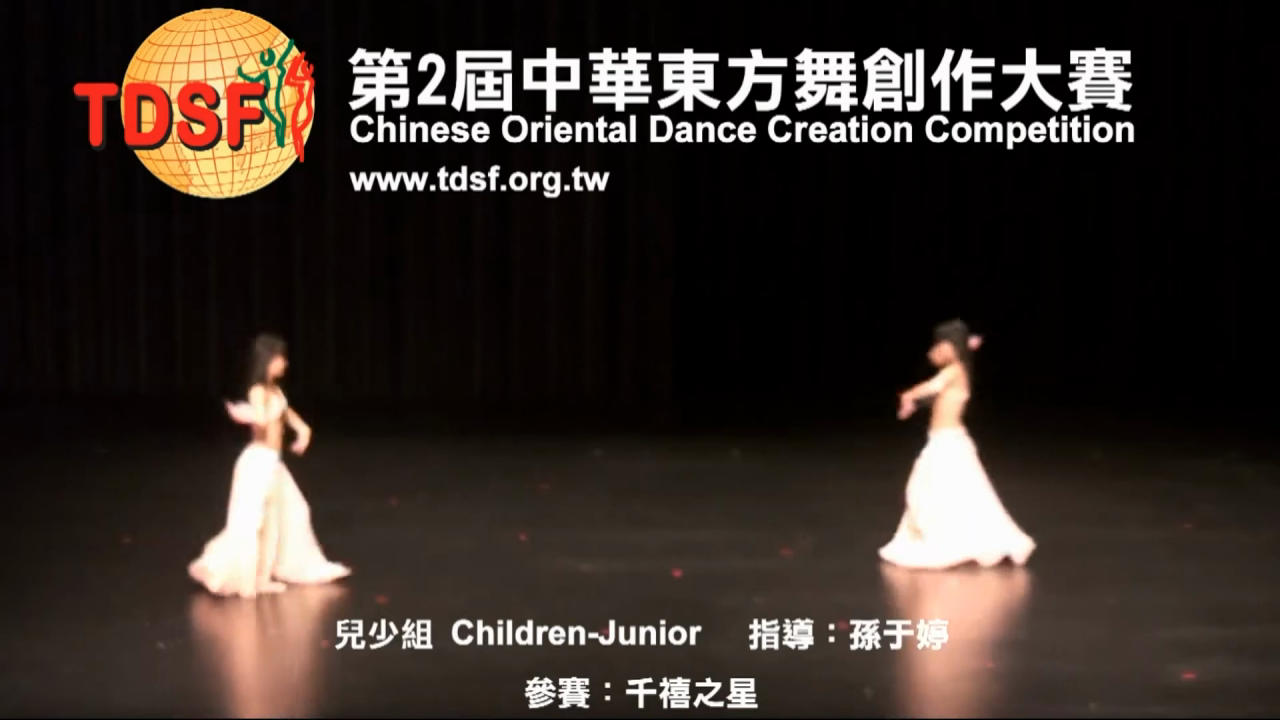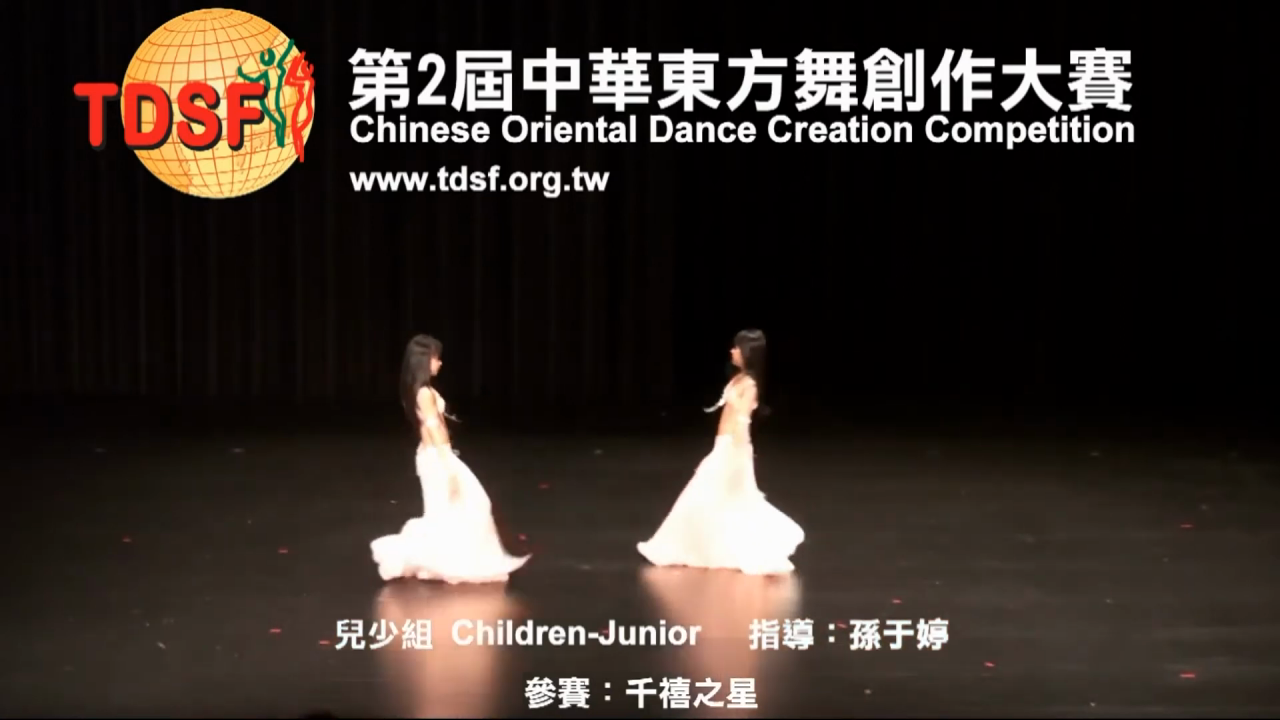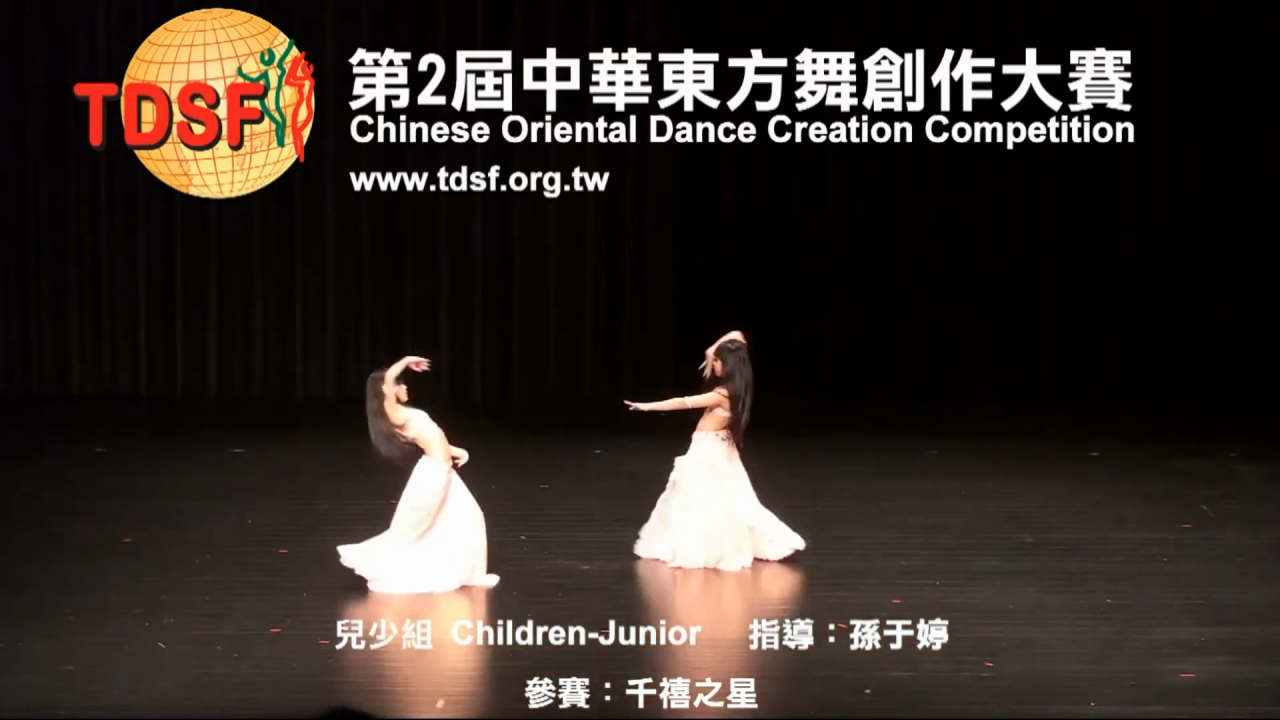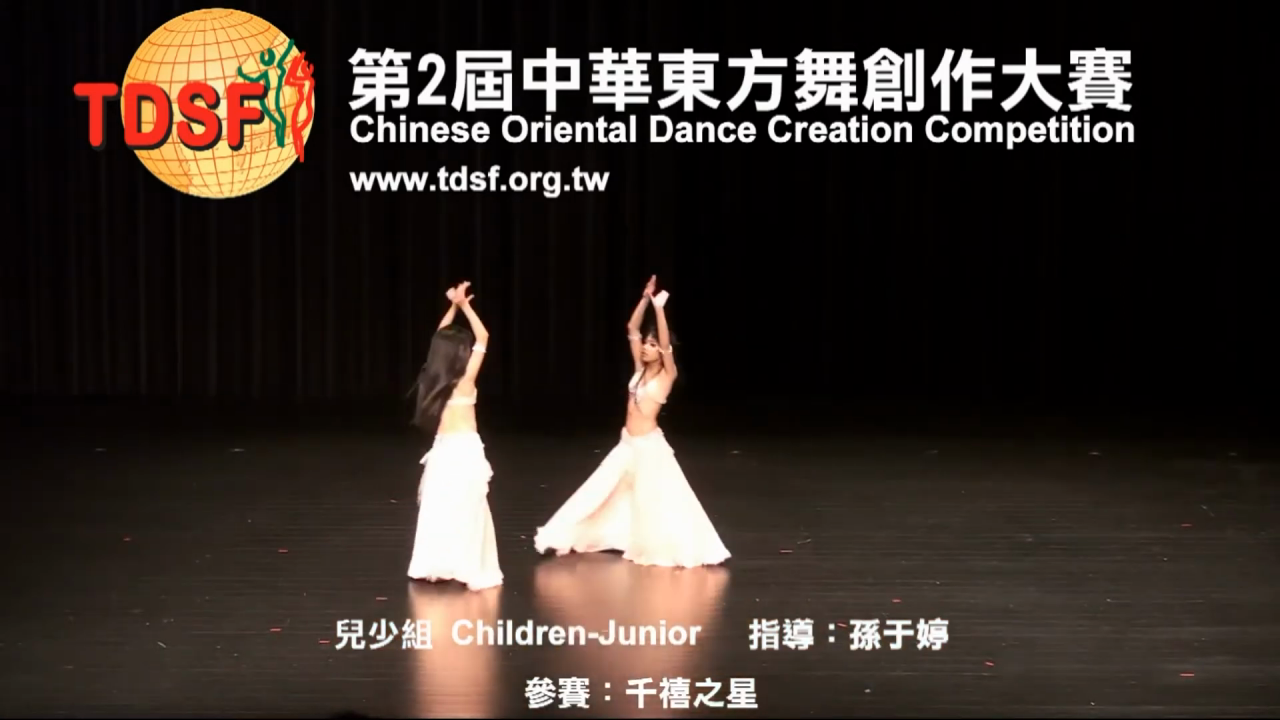
dt=1s
person 1, frame 1
left shoulder: (273, 389)
right shoulder: (258, 391)
left elbow: (287, 413)
right elbow: (262, 423)
left wrist: (302, 428)
right wrist: (249, 416)
left hip: (270, 461)
right hip: (259, 460)
left knee: (289, 513)
right knee: (253, 519)
left ankle: (299, 568)
right ankle: (230, 576)
person 1, frame 2
left shoulder: (421, 389)
right shoulder: (424, 392)
right elbow: (432, 427)
right wrist: (447, 466)
left hip: (437, 455)
right hip: (436, 455)
left knee: (459, 508)
right knee: (462, 508)
person 1, frame 3
left shoulder: (401, 415)
right shoulder: (391, 413)
right elbow: (387, 379)
left wrist: (454, 451)
right wrist: (405, 361)
left hip: (442, 471)
right hip: (433, 472)
left knee: (468, 518)
right knee: (412, 525)
left ankle: (464, 572)
right ankle: (382, 573)
person 1, frame 4
left shoulder: (435, 374)
right shoulder: (466, 379)
left elbow: (441, 336)
right elbow: (483, 338)
left wrist: (455, 307)
right wrist: (464, 305)
left hip: (442, 448)
right hip: (467, 449)
left knee: (439, 508)
right knee: (468, 511)
left ankle: (435, 565)
right ankle: (468, 569)
person 2, frame 1
left shoulder: (956, 370)
right shoulder: (951, 370)
left elbow: (930, 387)
left wrist: (908, 396)
left hip: (950, 442)
right hip: (941, 442)
left knee: (938, 497)
right knee: (931, 497)
person 2, frame 2
left shoulder: (748, 385)
right shoulder: (740, 379)
left elbow: (741, 421)
left wrist: (736, 460)
left hip: (732, 447)
right hip: (725, 445)
left knee: (728, 504)
person 2, frame 3
left shoulder: (722, 394)
right shoulder: (740, 385)
left elbow: (685, 403)
right elbow: (736, 337)
left wrist: (649, 406)
right wrist: (715, 349)
left hip: (707, 447)
right hip: (721, 445)
left knee: (699, 501)
right knee: (732, 497)
left ankle: (700, 554)
person 2, frame 4
left shoulder: (667, 374)
right shoulder: (640, 367)
left elbow: (666, 341)
right elbow: (632, 329)
left wrist: (659, 309)
right wrist: (645, 300)
left hip: (650, 446)
right hip: (627, 443)
left knee: (662, 500)
right knee: (599, 490)
left ankle: (684, 552)
right ankle: (577, 540)
